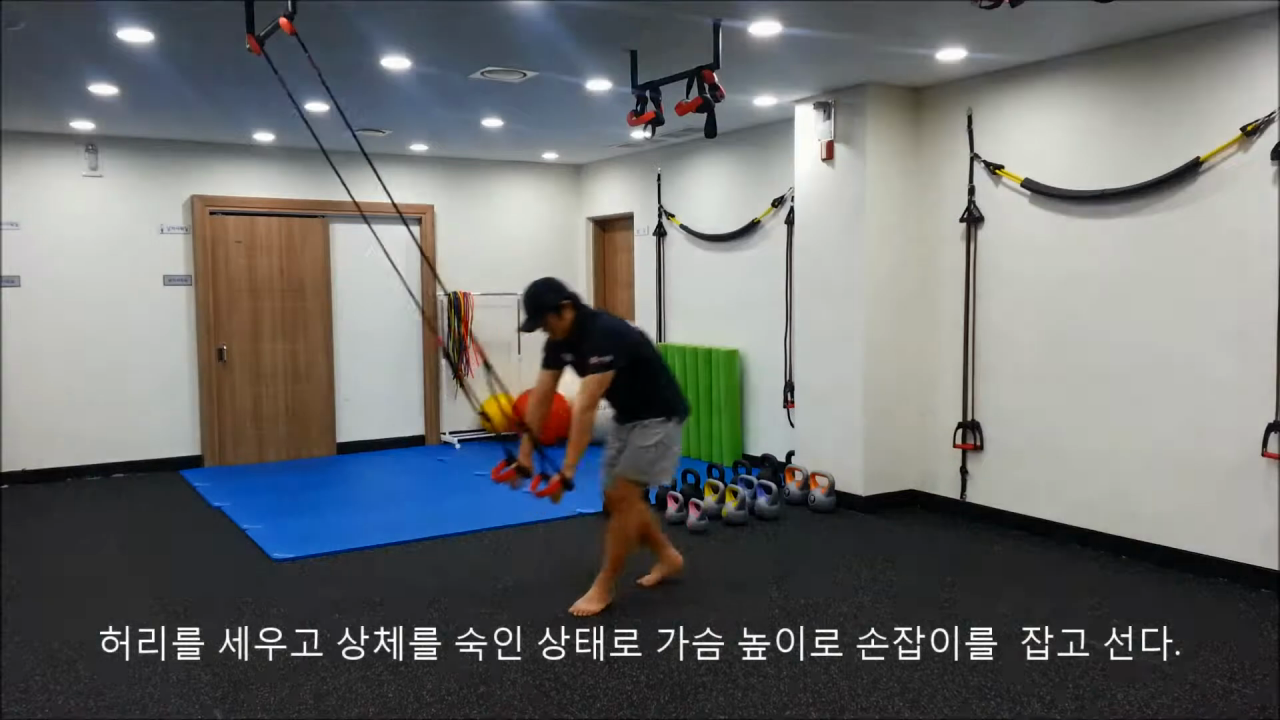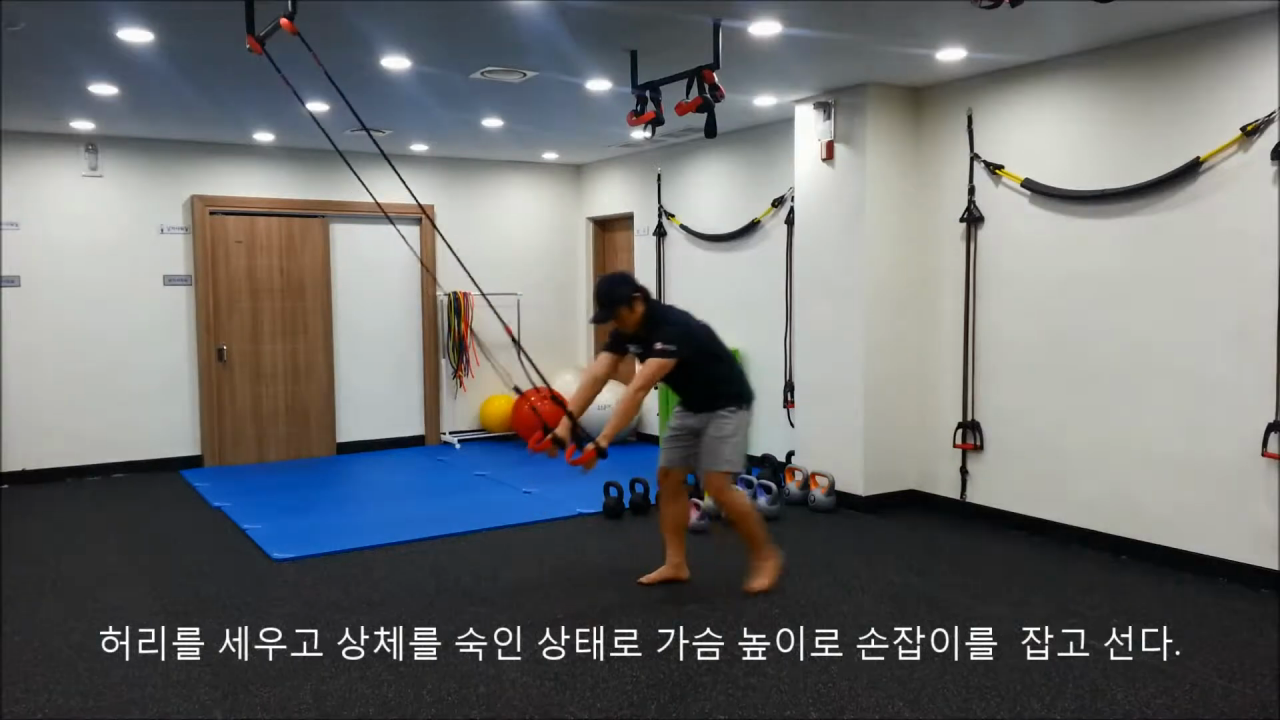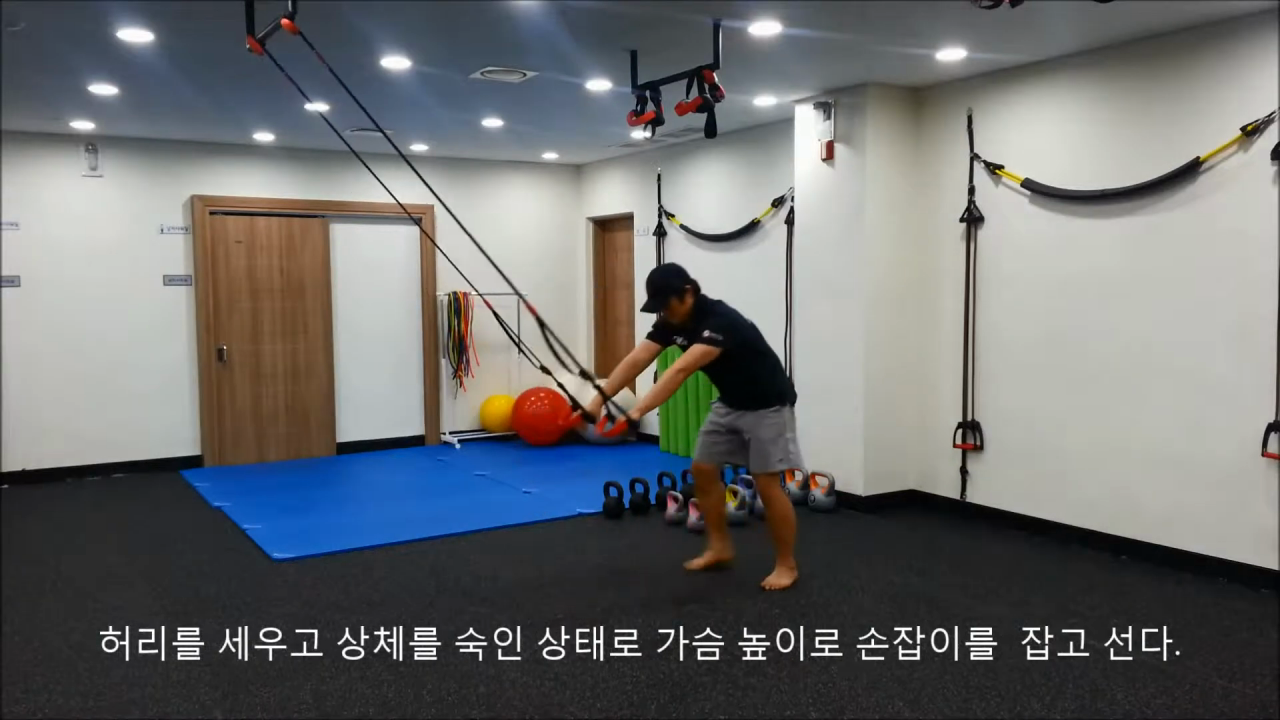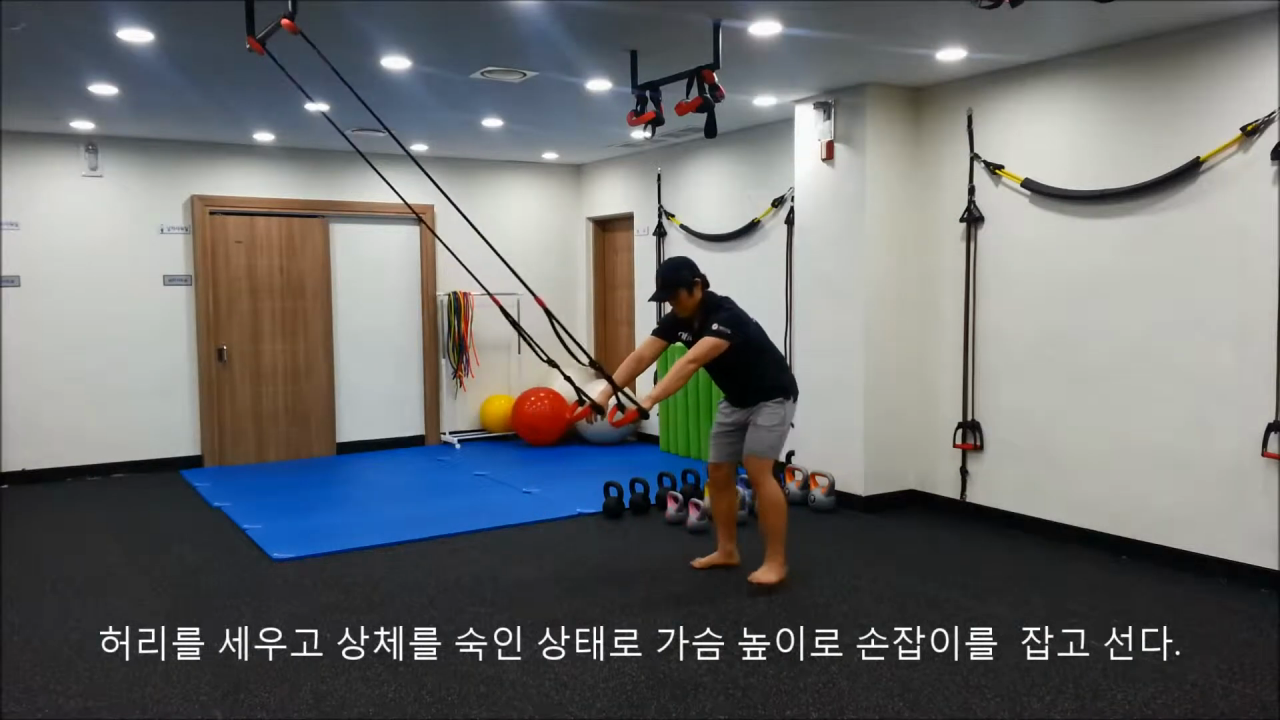
dt=0.4s
person 1, frame 1
left shoulder: (606, 335)
right shoulder: (560, 341)
left elbow: (585, 407)
right elbow: (541, 397)
left wrist: (568, 469)
right wrist: (525, 452)
left hip: (659, 417)
right hip: (628, 417)
left knee: (624, 497)
right knee: (619, 498)
left ankle: (602, 589)
right ankle: (668, 558)
person 1, frame 2
left shoulder: (675, 327)
right shoulder: (626, 331)
left elbow: (639, 389)
right elbow: (595, 378)
left wrist: (603, 440)
right wrist: (565, 424)
left hip: (727, 406)
right hip: (691, 407)
left knee: (717, 486)
right knee: (669, 480)
left ankle: (767, 556)
right ankle: (675, 564)
person 1, frame 3
left shoulder: (721, 321)
right shoulder: (672, 323)
left elbow: (680, 371)
right elbow: (635, 361)
left wrist: (638, 412)
right wrist: (597, 400)
left hip: (768, 404)
right hip: (730, 403)
left knee: (766, 484)
right knee: (703, 471)
left ankle: (786, 565)
right ankle: (720, 548)
person 1, frame 4
left shoulder: (727, 316)
right shoulder: (678, 319)
left elbow: (690, 363)
right elbow: (641, 357)
left wrist: (649, 401)
right wrist: (606, 393)
left hip: (771, 398)
right hip: (735, 400)
left knee: (757, 471)
right knee: (719, 473)
left ankle: (775, 561)
right ankle: (727, 550)
